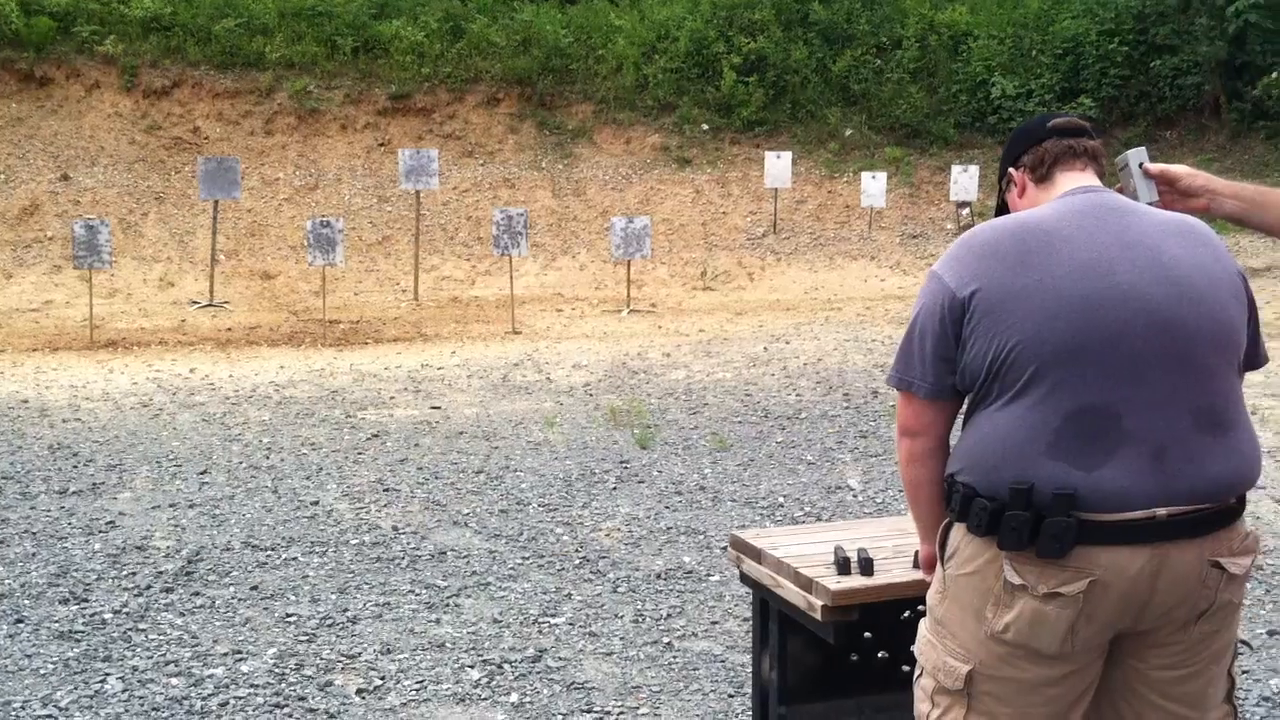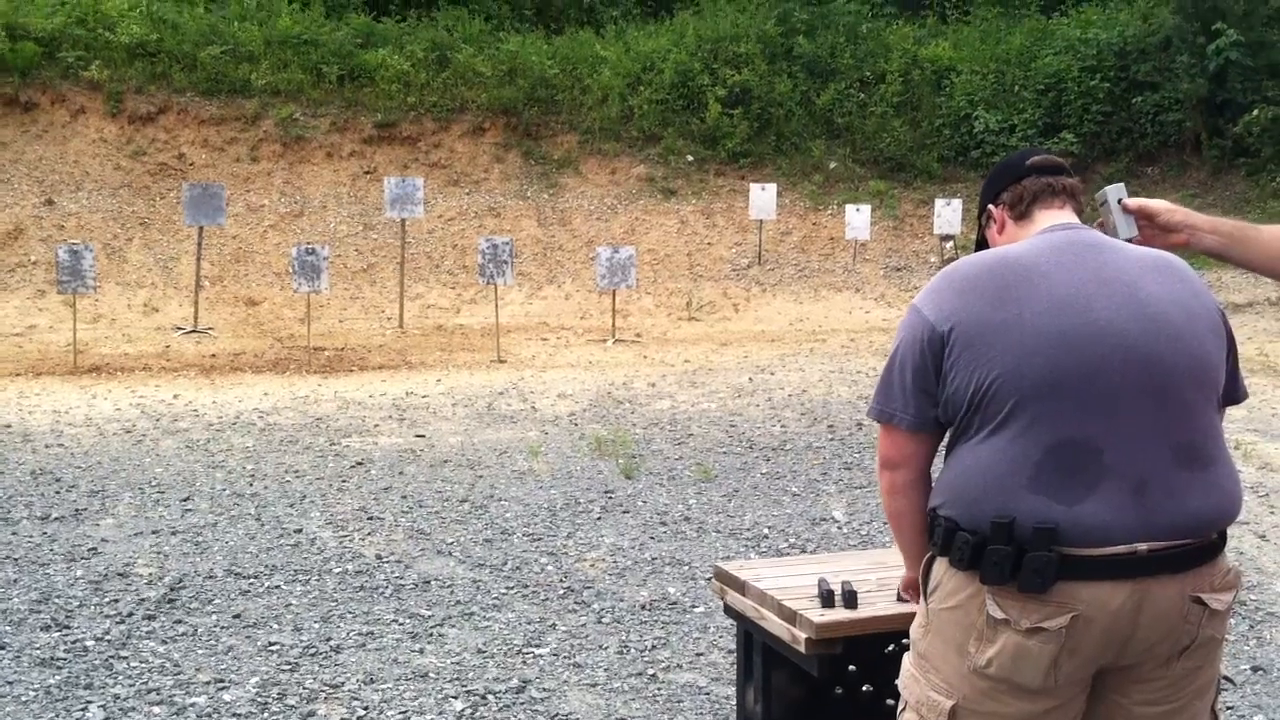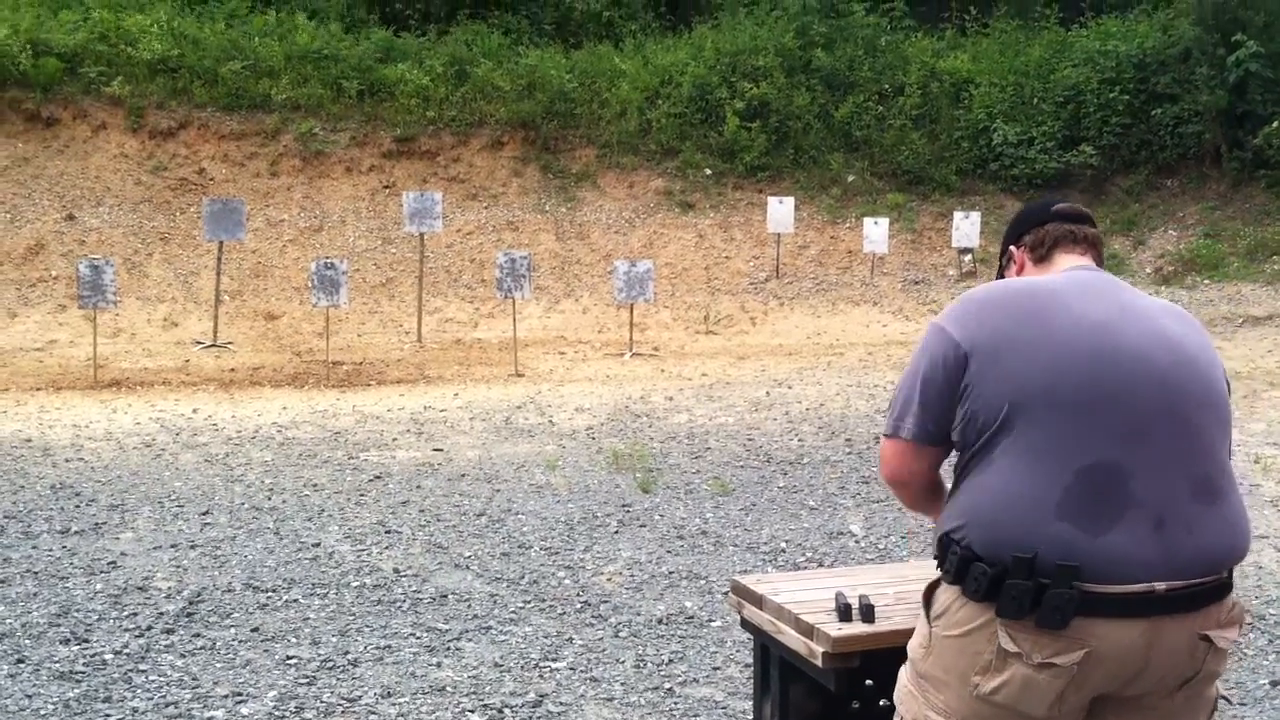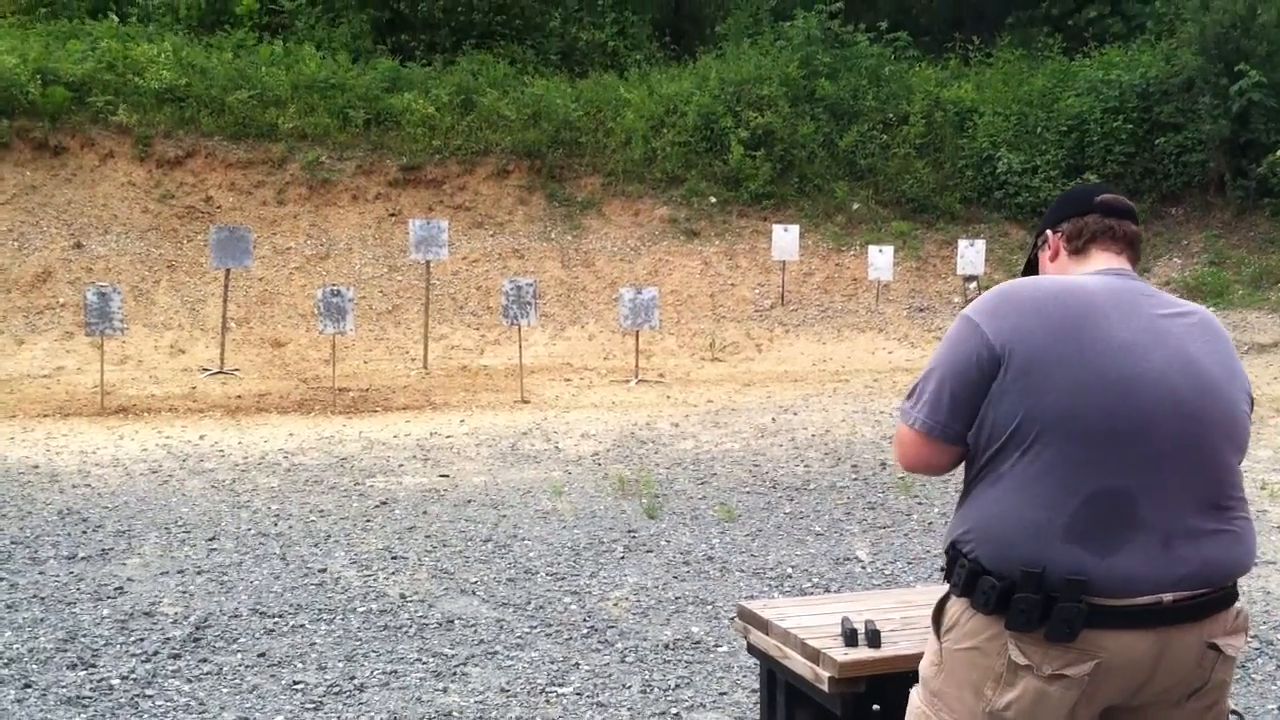
dt=0.5s
person 1, frame 1
left shoulder: (979, 257)
right shoulder: (1208, 249)
left elbow: (919, 431)
right elbow: (1218, 402)
left wrist: (936, 540)
left hip: (1034, 564)
right hip: (1200, 555)
person 1, frame 2
left shoulder: (956, 293)
right shoulder: (1187, 286)
left elbow: (900, 462)
right elbow: (1197, 432)
left wrist: (921, 567)
left hip: (1019, 596)
right hip: (1183, 588)
person 1, frame 3
left shoulder: (979, 315)
right shoulder: (1184, 330)
left elbow: (903, 468)
left wrist: (947, 511)
left hip: (1025, 625)
right hip: (1188, 619)
person 1, frame 4
left shoulder: (1011, 310)
right shoulder: (1210, 334)
left elbow: (918, 452)
right elbow: (1206, 466)
left hip: (1035, 638)
right hip: (1192, 634)
